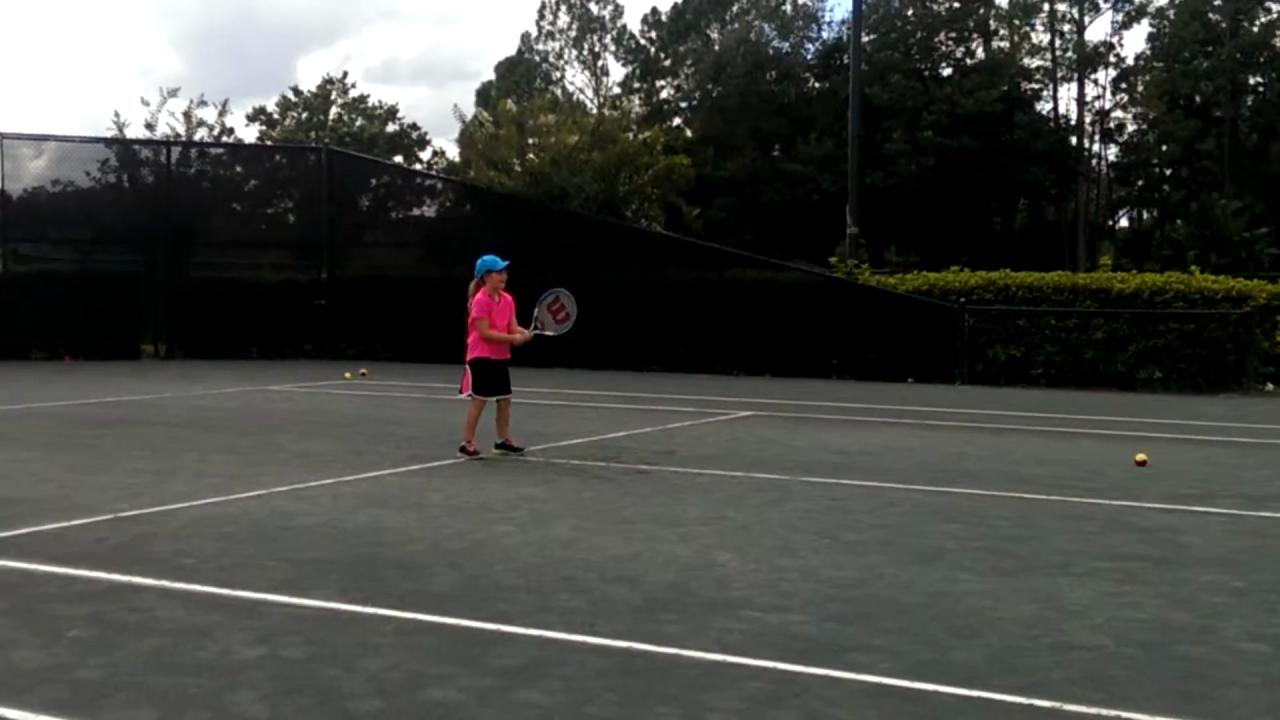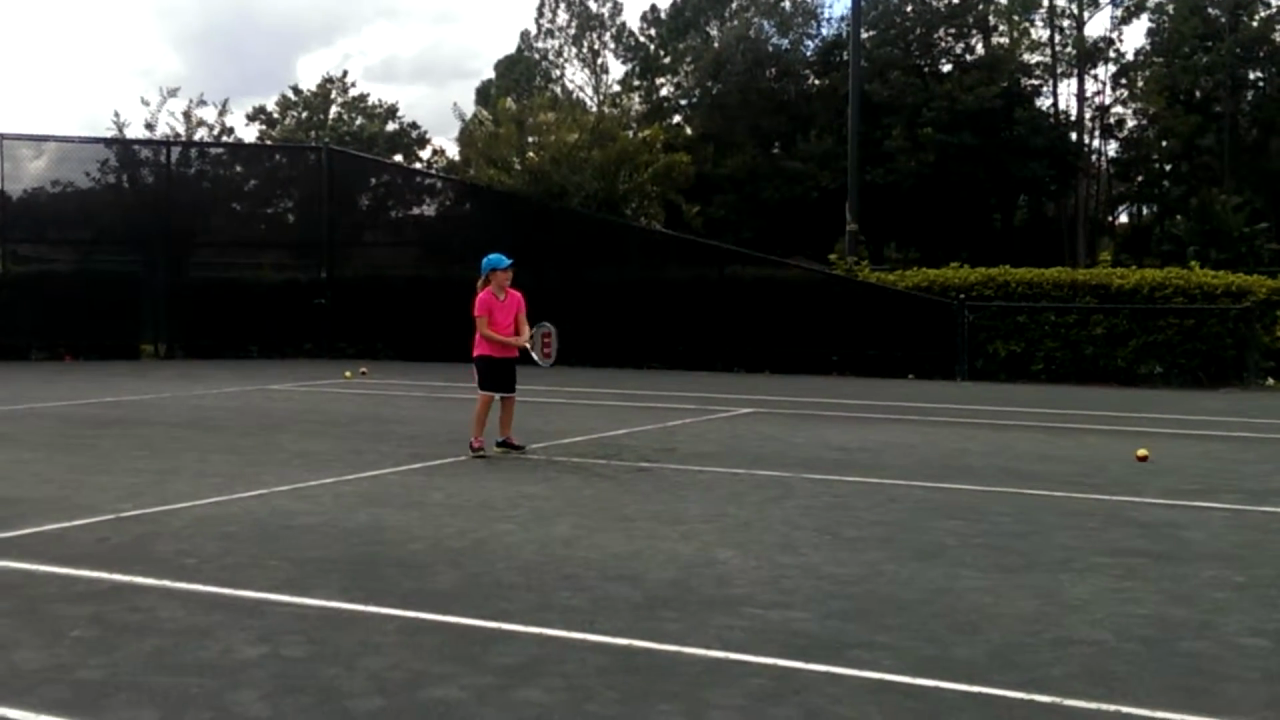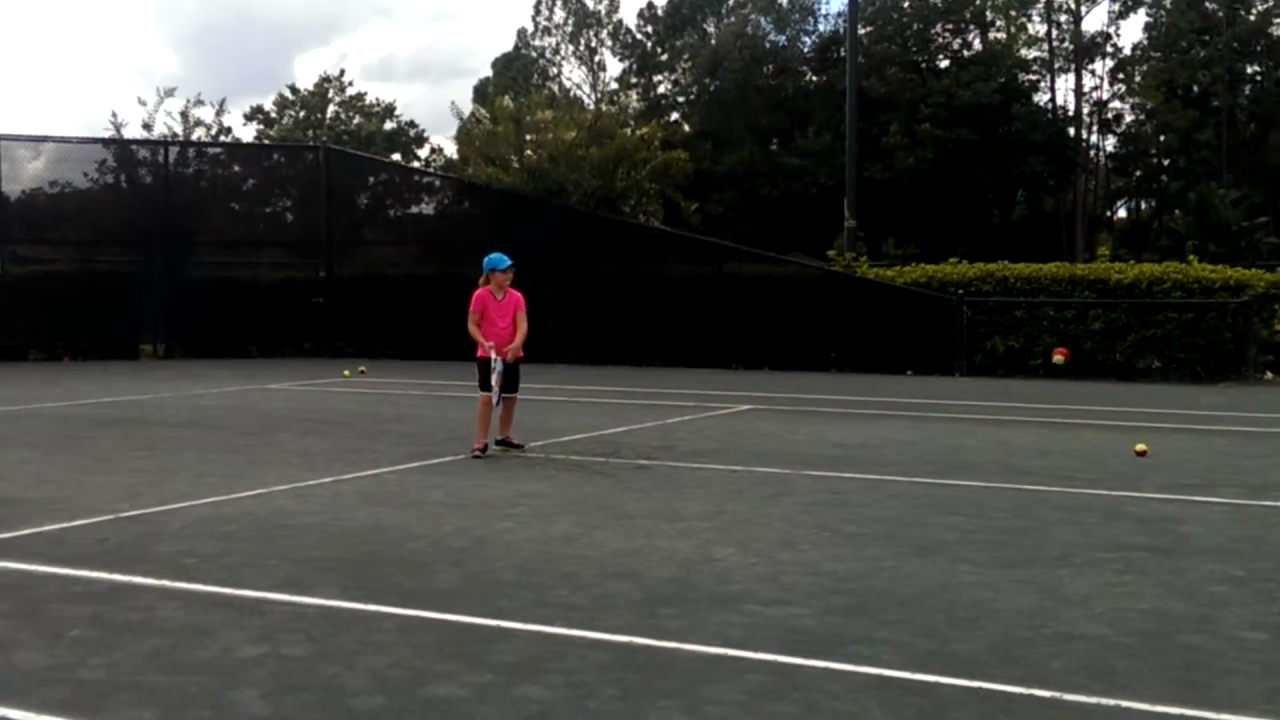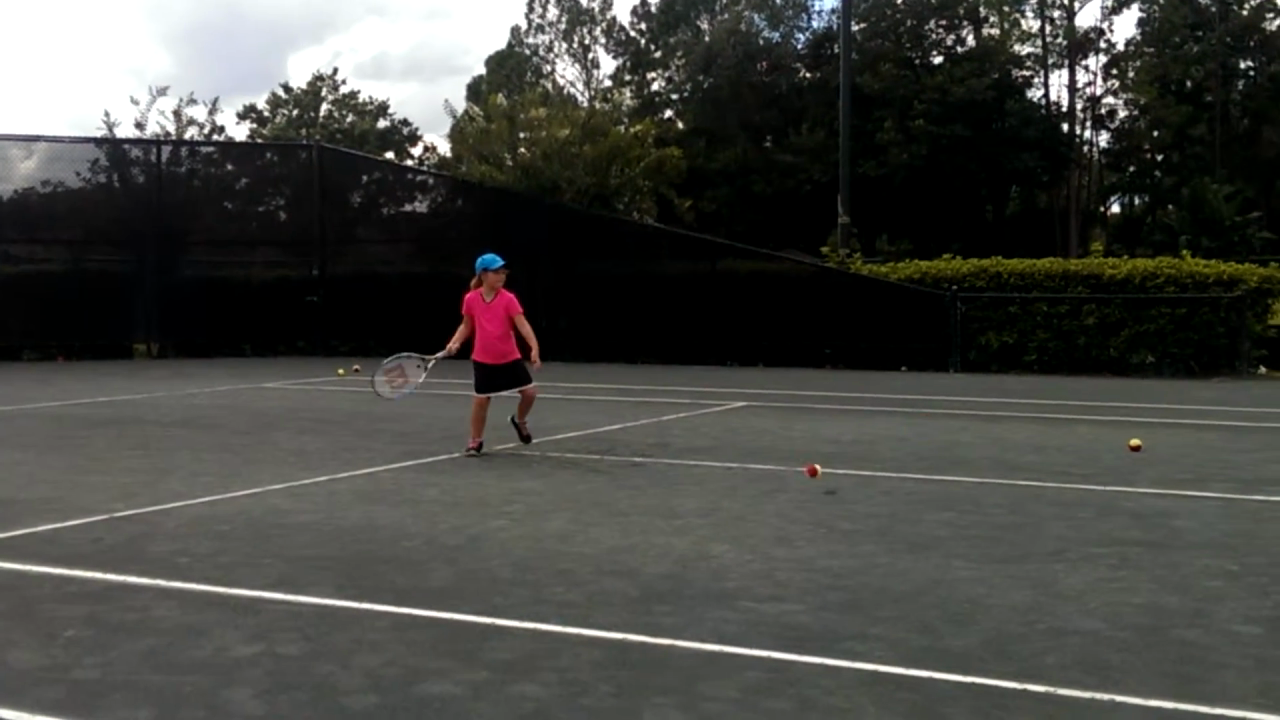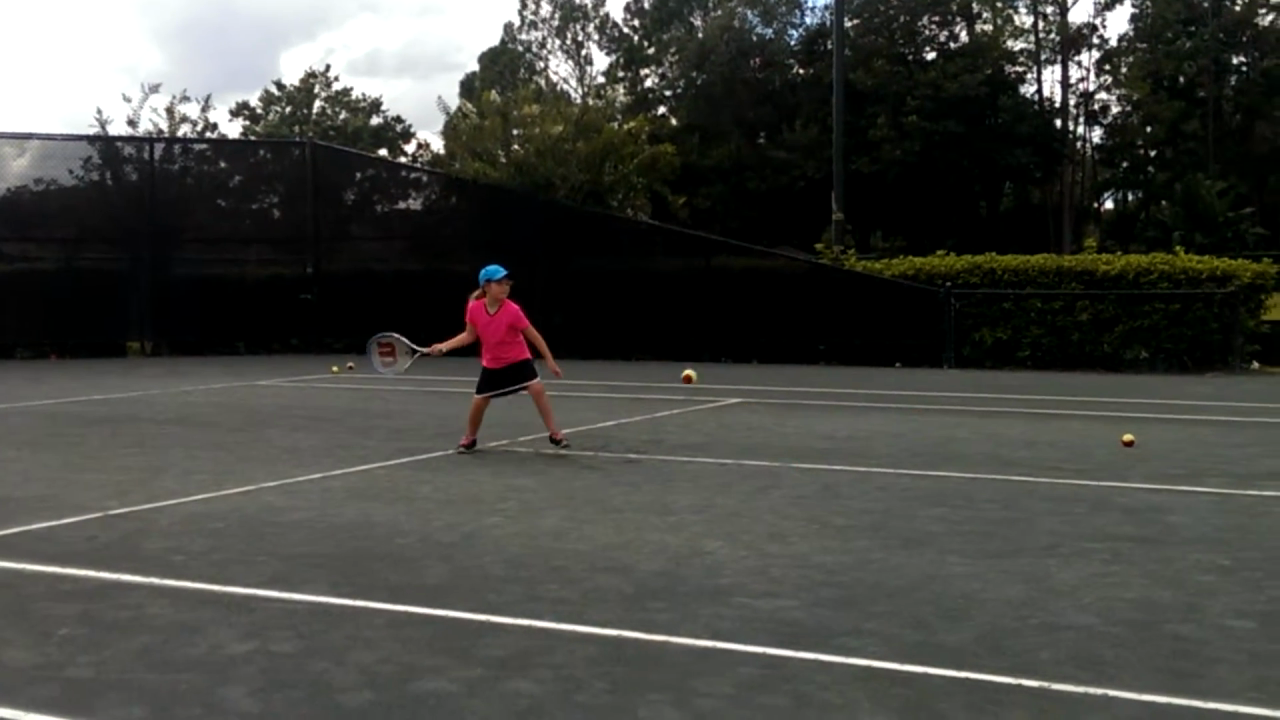
dt=0.2s
person 1, frame 1
left shoulder: (507, 299)
right shoulder: (480, 300)
left elbow: (513, 327)
right elbow: (484, 332)
left wrist: (523, 333)
right wrist: (512, 338)
left hip: (501, 357)
right hip: (481, 357)
left knee: (505, 399)
right knee: (478, 401)
left ankle: (503, 440)
right ankle: (467, 444)
person 1, frame 2
left shoulder: (516, 297)
right shoulder: (484, 297)
left elbow: (523, 324)
right elbow: (482, 330)
left wrist: (525, 339)
right wrist: (508, 340)
left hip: (509, 356)
right hip: (487, 355)
left knee: (509, 397)
right knee: (486, 397)
left ankle: (504, 438)
right ankle: (476, 440)
person 1, frame 3
left shoulder: (516, 297)
right shoulder: (480, 296)
left elbow: (522, 324)
right elbow: (472, 325)
left wrist: (517, 344)
right wrist: (484, 342)
left hip: (511, 356)
right hip: (487, 356)
left knee: (510, 398)
right knee: (486, 398)
left ankle: (502, 437)
right ankle: (481, 441)
person 1, frame 4
left shoulder: (508, 299)
right shoulder: (471, 298)
left elbow: (523, 325)
right elbow: (466, 326)
left wrist: (535, 349)
right wrist: (454, 343)
left hip: (510, 358)
right hip: (483, 360)
left knee: (529, 392)
right knee: (481, 400)
left ankle: (519, 420)
right ankle: (476, 440)
person 1, frame 5
left shoulder: (513, 310)
right shoulder: (474, 308)
left elbow: (533, 335)
right elbow: (469, 335)
left wrist: (550, 361)
right wrist: (444, 346)
left hip: (518, 360)
right hip: (492, 364)
left knee: (537, 389)
right knee: (479, 402)
left ankle: (555, 434)
right ankle: (470, 438)
